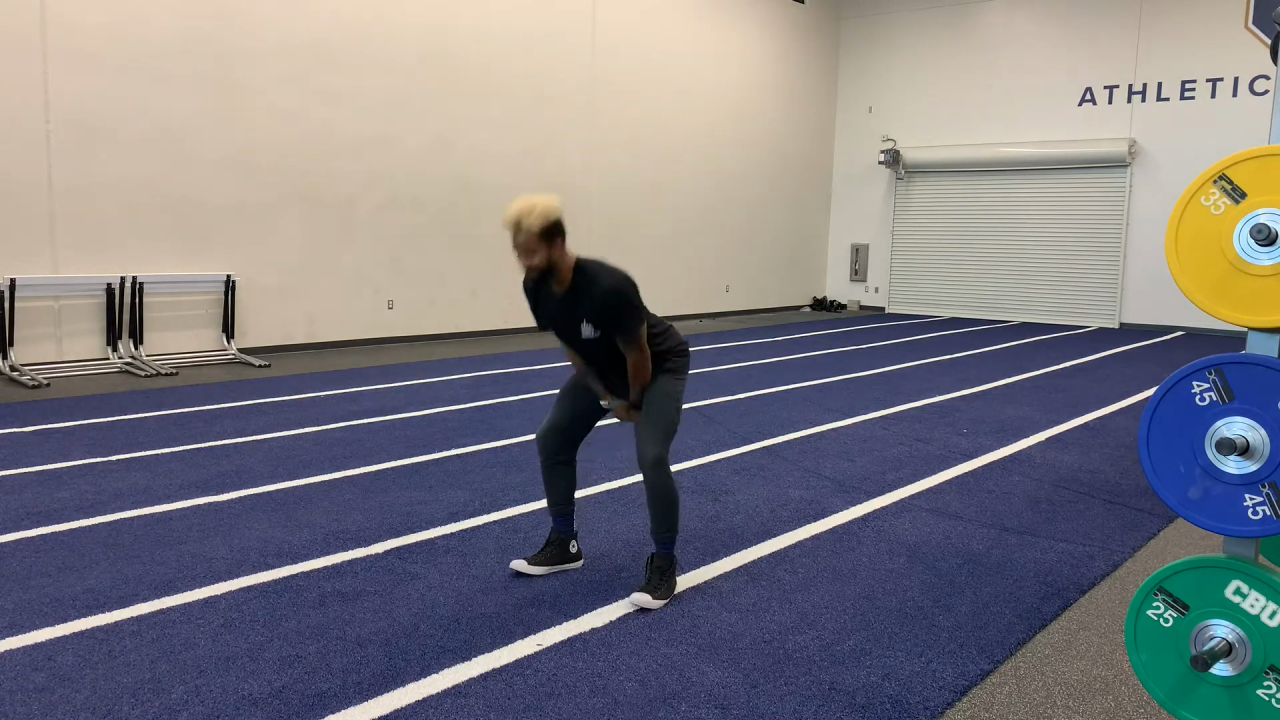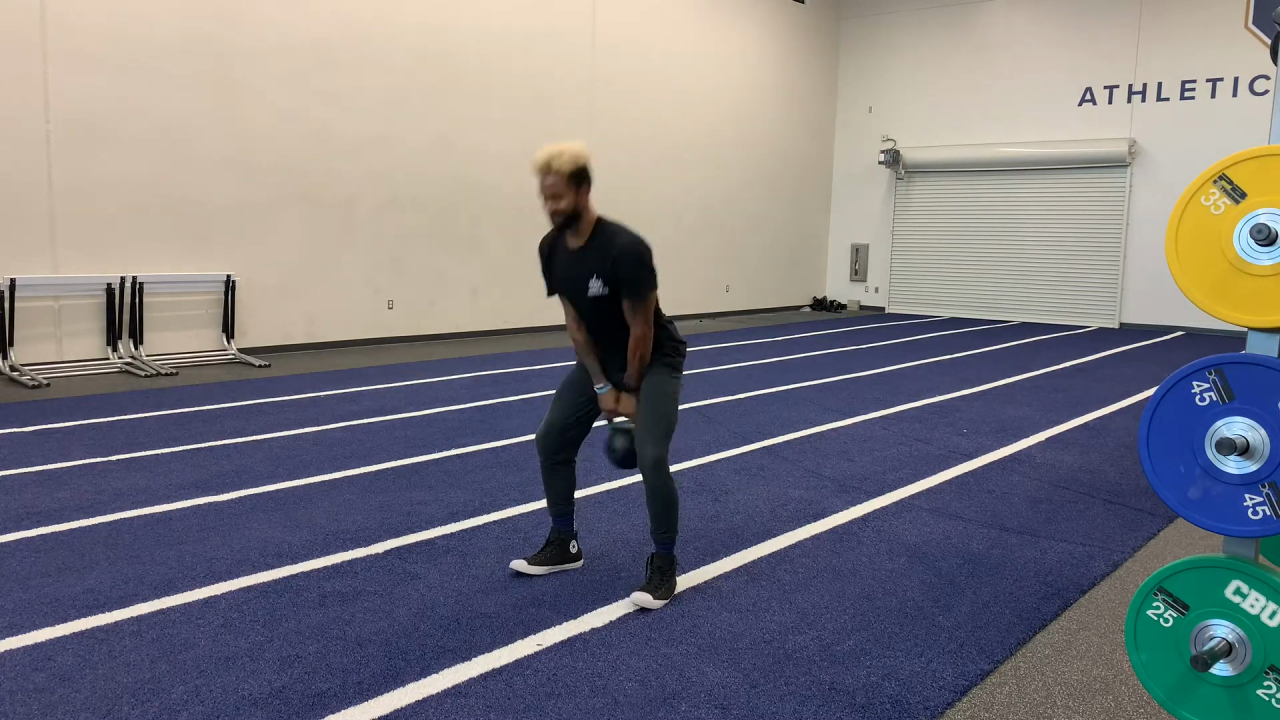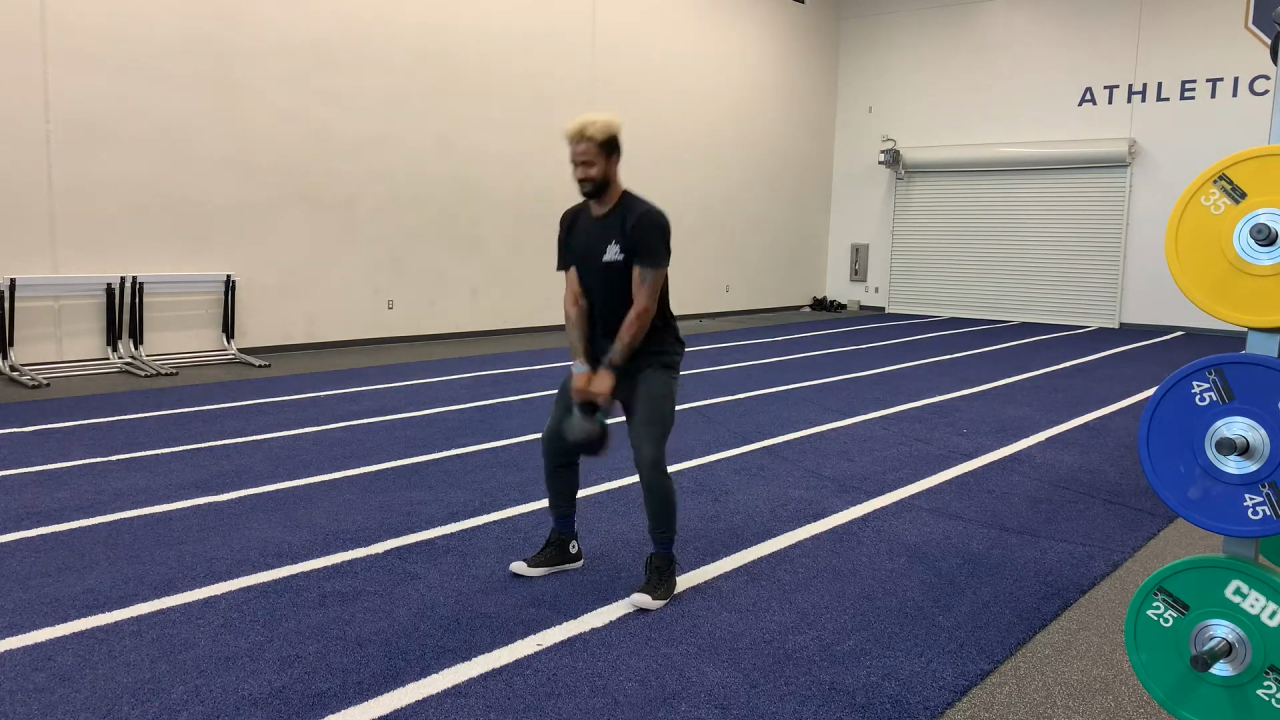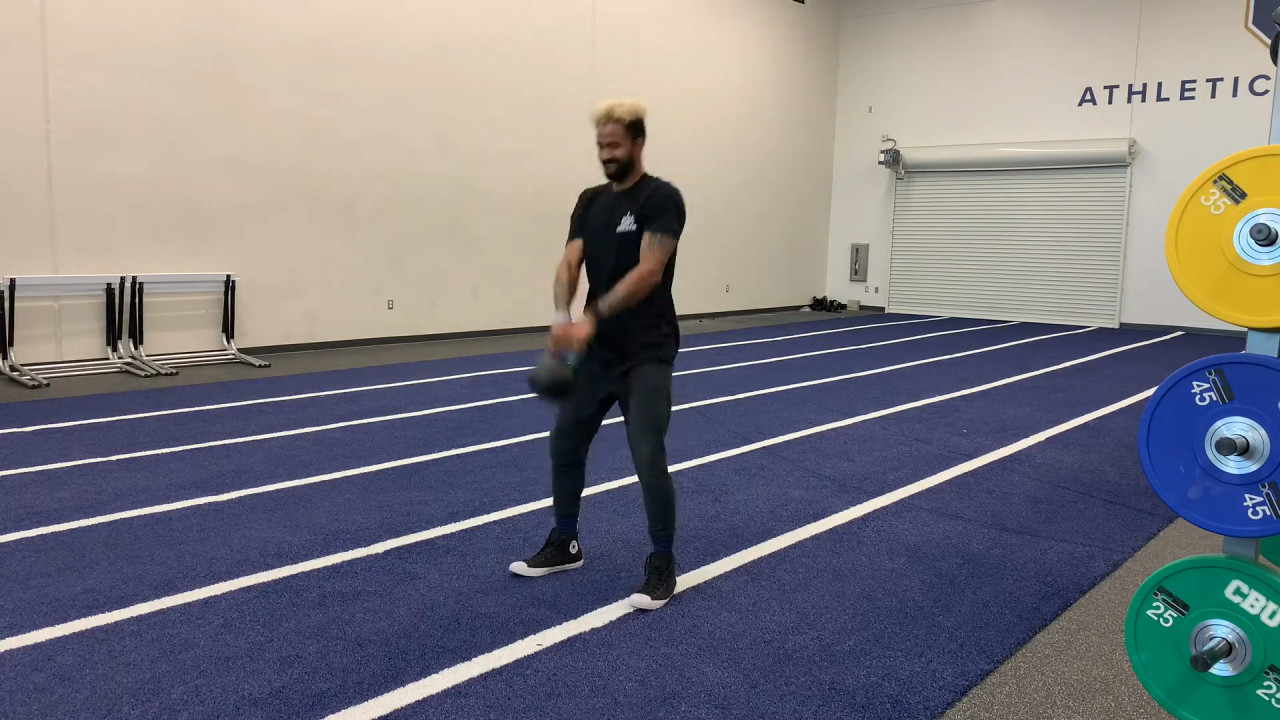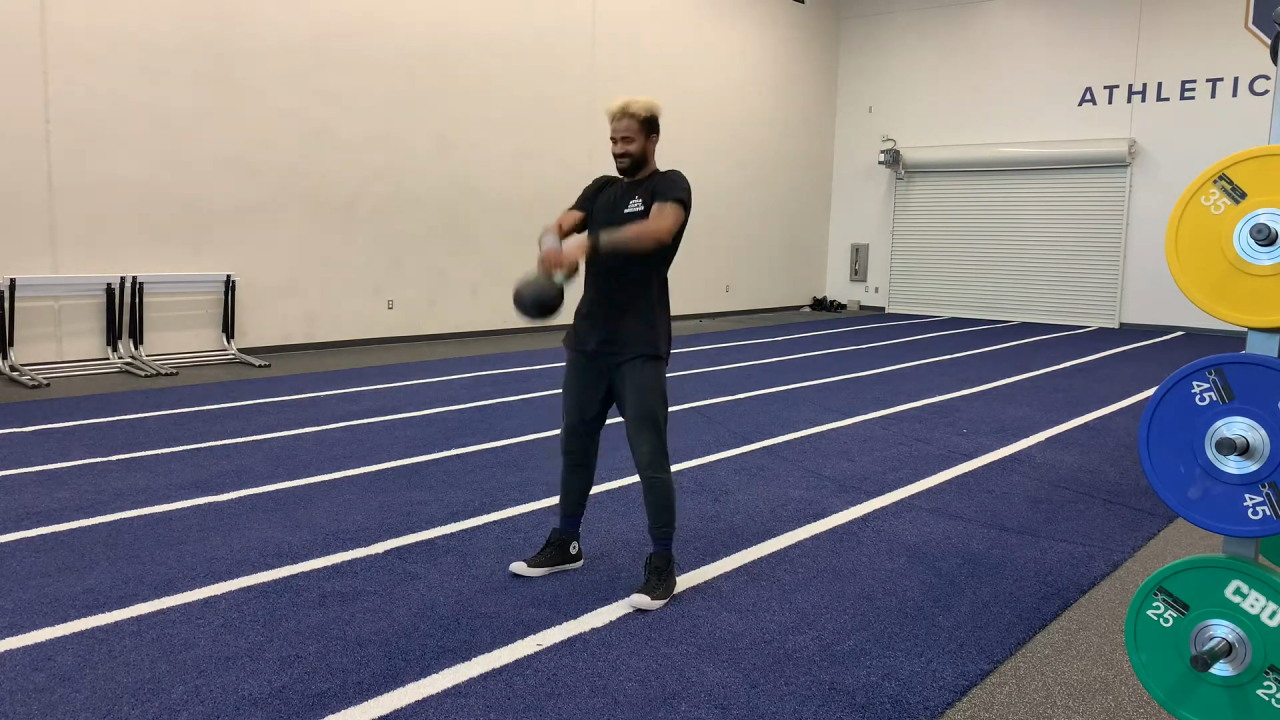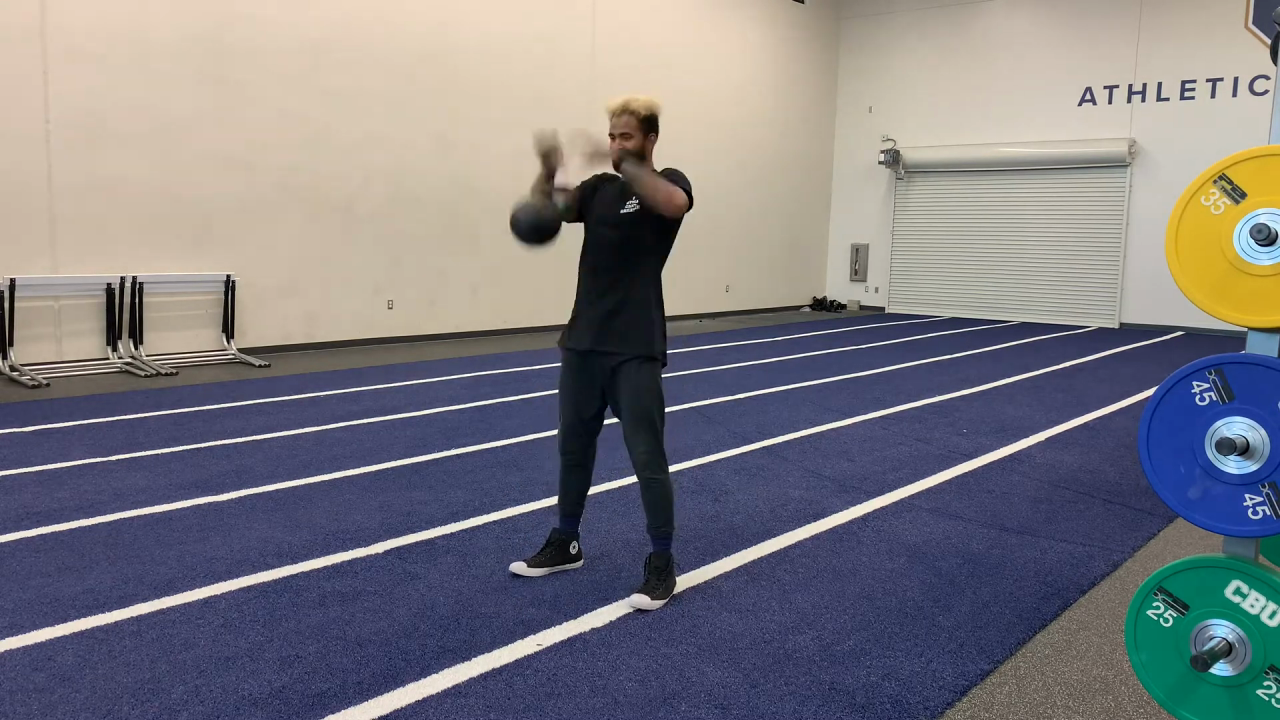
dt=0.1s
person 1, frame 1
left shoulder: (609, 288)
right shoulder: (536, 286)
left elbow: (639, 356)
right elbow: (573, 347)
left wrist: (635, 401)
right wrist: (610, 397)
left hip: (660, 364)
right hip: (600, 369)
left knee: (651, 453)
right knee: (552, 439)
left ankle: (664, 566)
right ankle: (563, 542)
person 1, frame 2
left shoulder: (626, 249)
right shoulder: (551, 248)
left elbow: (642, 331)
right elbow: (575, 322)
left wrist: (631, 391)
right wrist: (601, 386)
left hip: (655, 361)
right hip: (601, 360)
left knee: (651, 456)
right knee: (551, 440)
left ankle: (663, 565)
right ankle: (564, 544)
person 1, frame 3
left shoulder: (645, 220)
right shoulder: (572, 221)
left elbow: (645, 306)
right elbow: (574, 298)
left wrist: (612, 371)
right wrist: (580, 365)
left hip: (650, 358)
right hip: (596, 354)
left knee: (649, 457)
right knee: (556, 443)
left ankle: (663, 563)
right ankle: (564, 543)
person 1, frame 4
left shoulder: (662, 198)
right shoulder: (589, 203)
left elbow: (649, 270)
right elbow: (569, 265)
left wrist: (594, 317)
right wrist: (561, 316)
left hip: (646, 352)
right hip: (596, 345)
left knee: (648, 457)
right knee: (564, 444)
left ankle: (662, 564)
right ankle: (564, 543)
person 1, frame 5
left shoulder: (669, 185)
right shoulder: (600, 191)
left elbow: (659, 231)
right elbow: (564, 223)
left wrist: (592, 242)
right wrist: (553, 241)
left hip: (640, 350)
right hip: (587, 342)
left knee: (650, 457)
right knee: (575, 446)
left ankle: (662, 565)
right ankle: (566, 544)
person 1, frame 6
left shoulder: (667, 183)
right shoulder: (596, 188)
left elbow: (673, 205)
left wrist: (624, 164)
right wrist: (549, 170)
left hip: (634, 350)
right hip: (582, 344)
left knee: (647, 459)
right knee: (573, 447)
left ankle: (662, 565)
right ankle: (565, 544)
